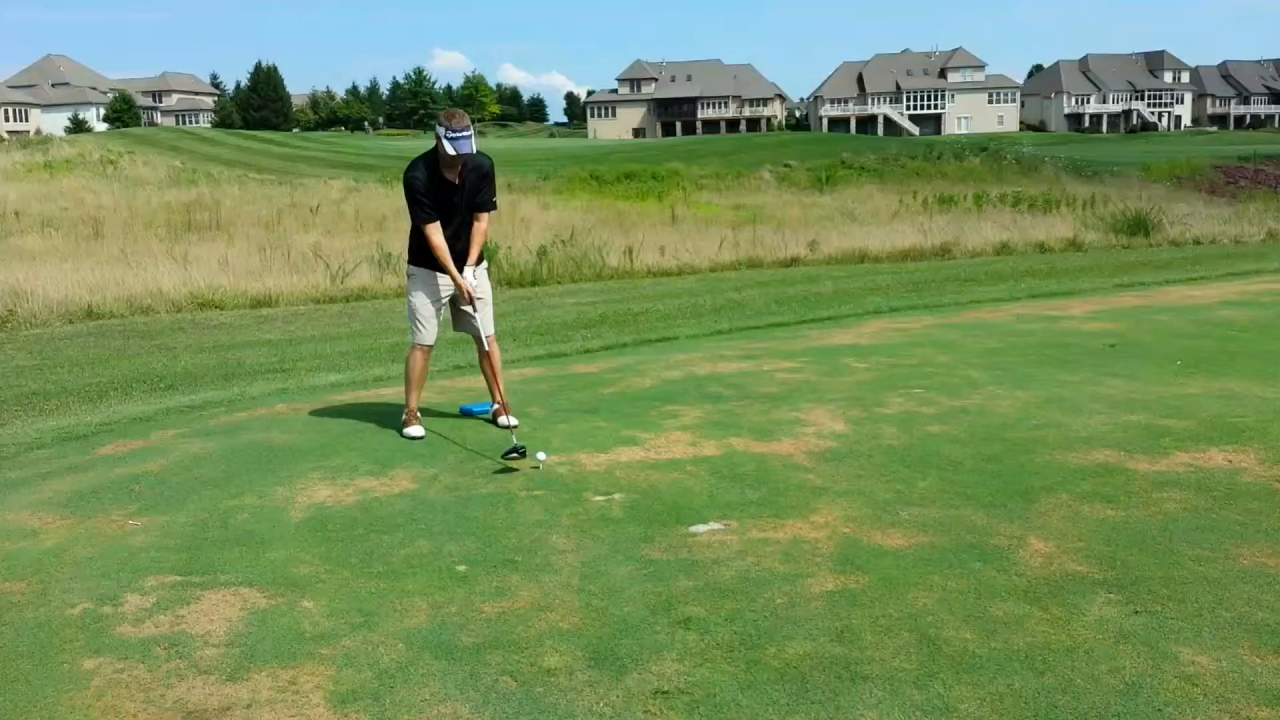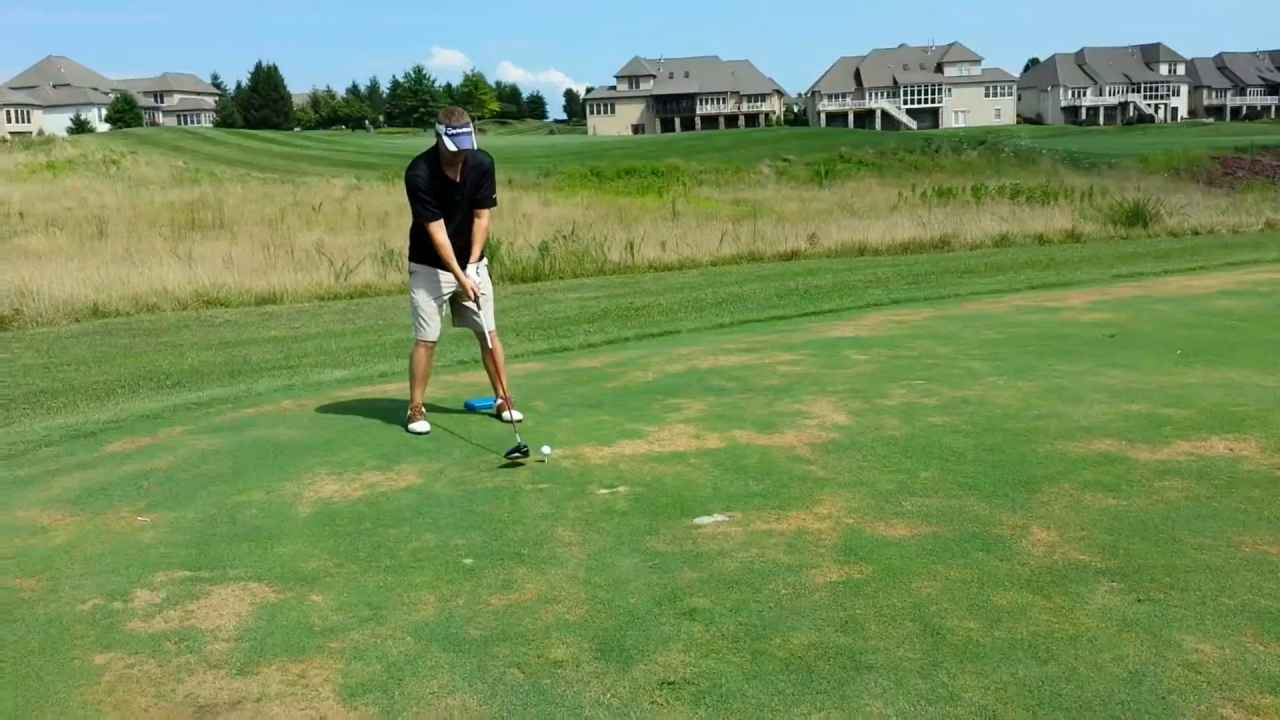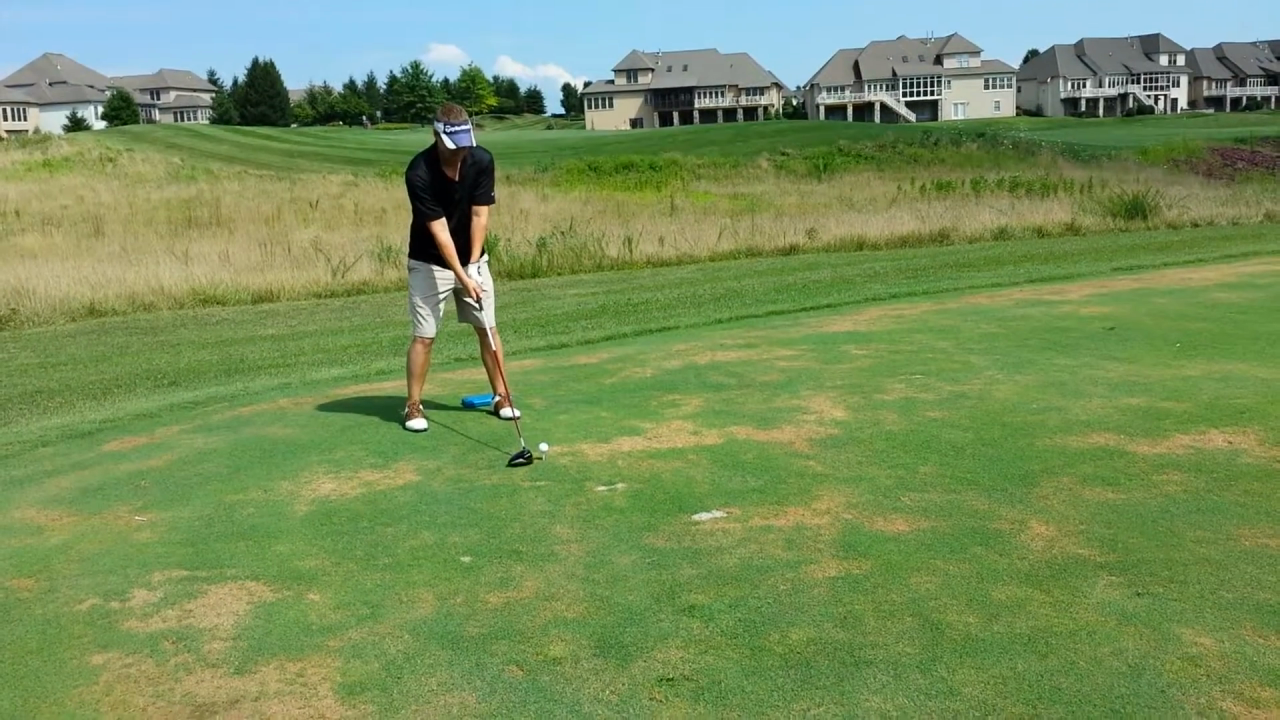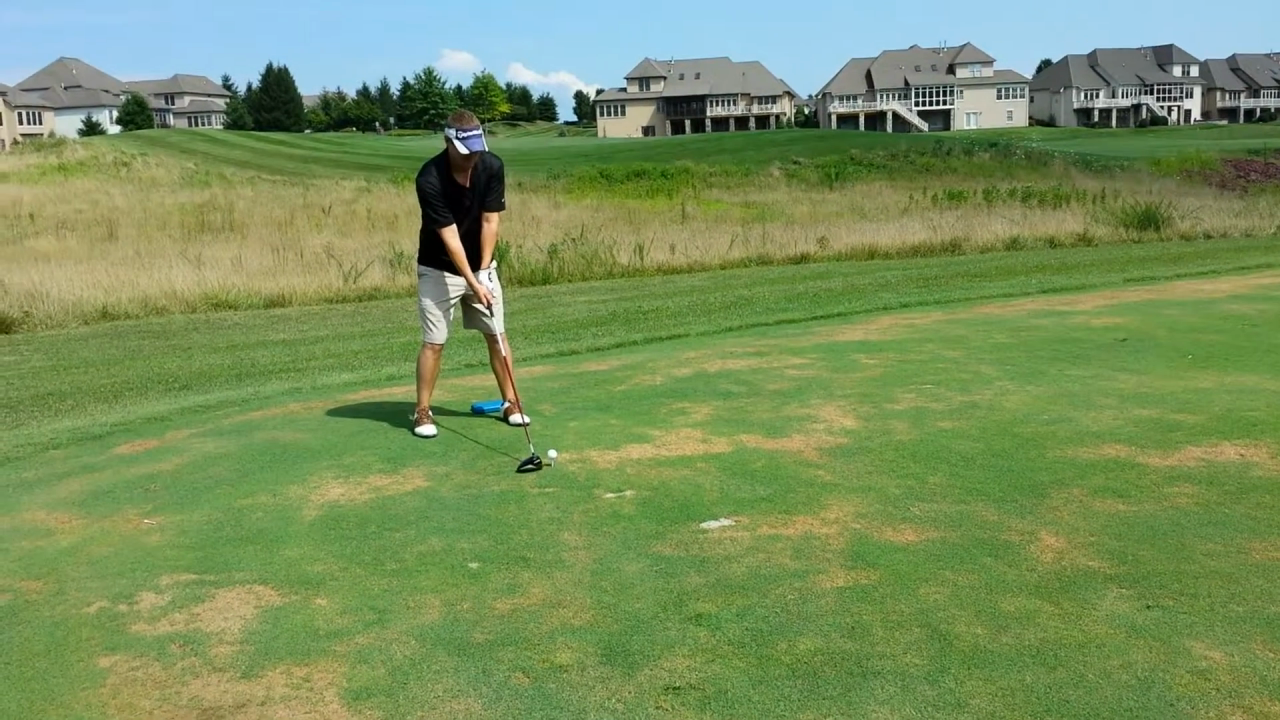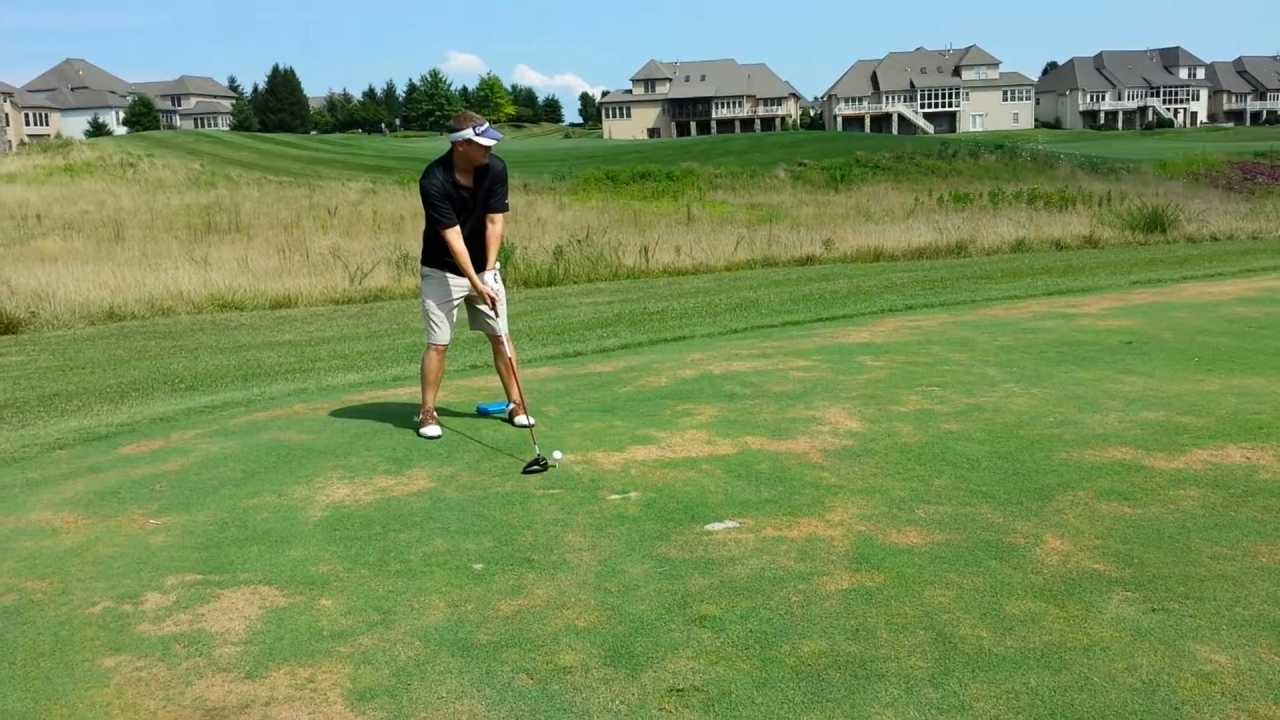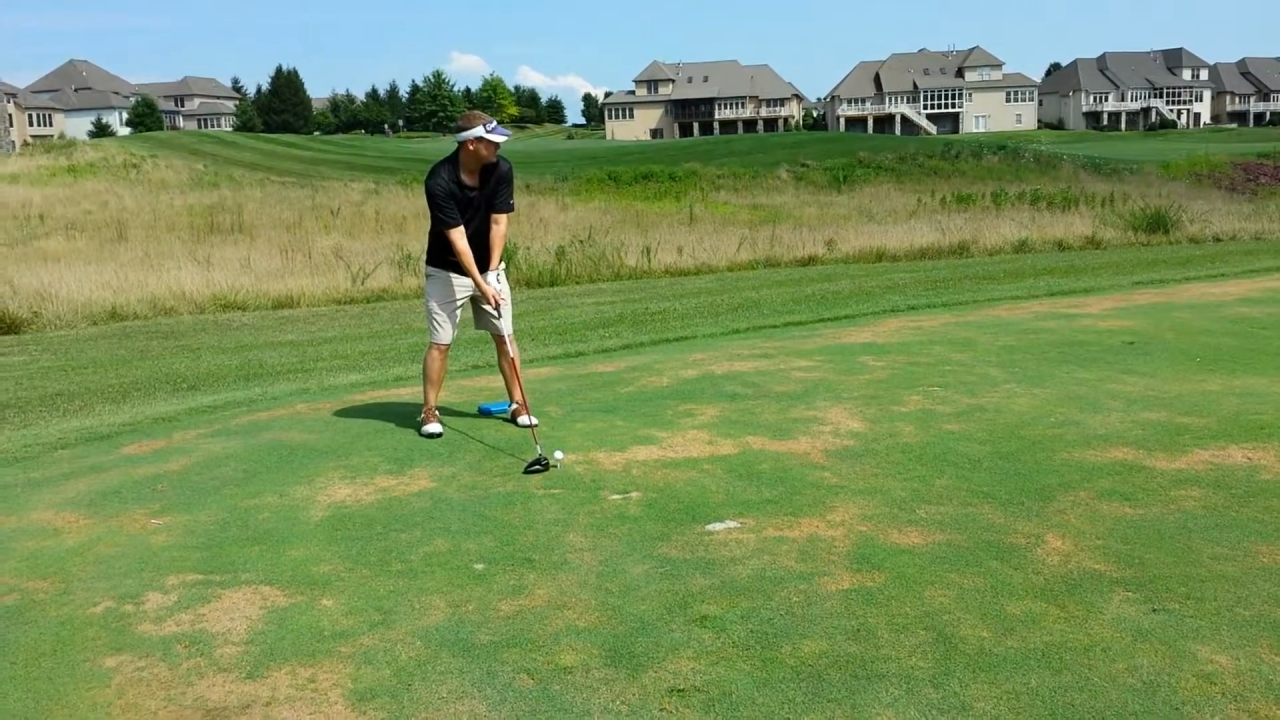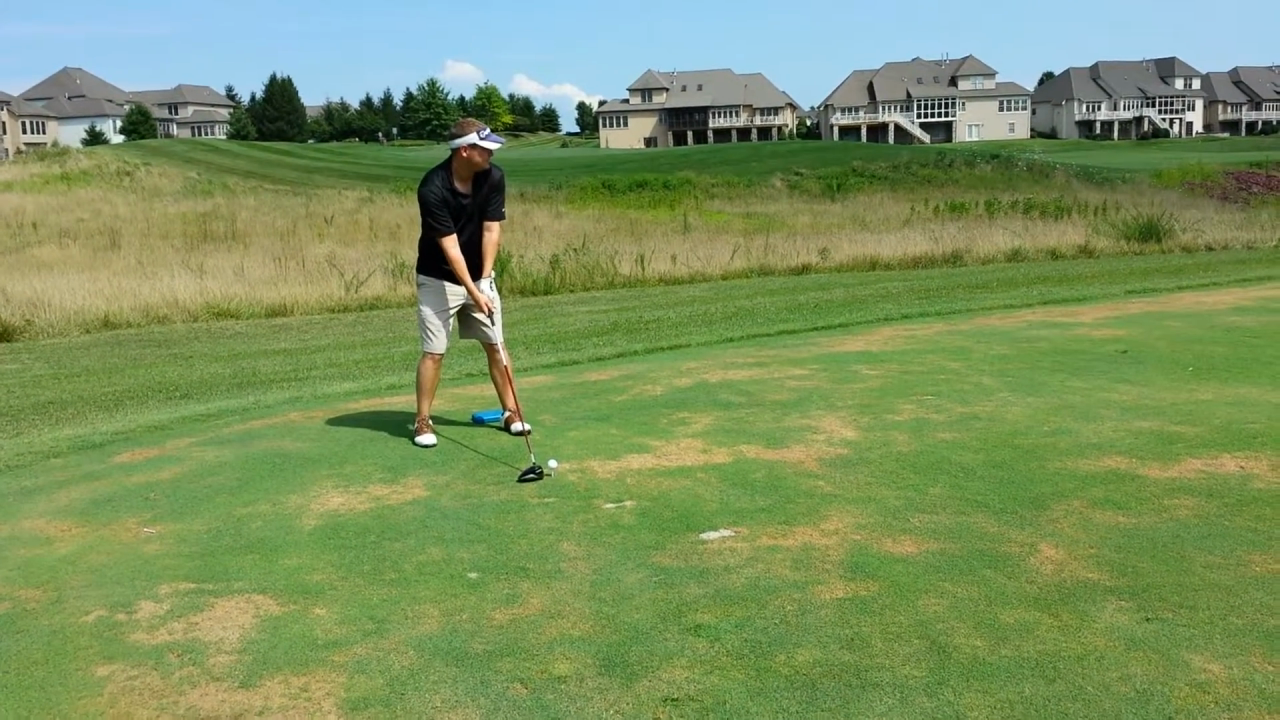
dt=0.4s
person 1, frame 1
left shoulder: (483, 166)
right shoulder: (417, 174)
left elbow: (482, 220)
right elbow: (433, 232)
left wrist: (470, 268)
right wrist: (455, 277)
left hip: (472, 265)
right hip: (429, 268)
left knee: (487, 336)
right knee: (423, 342)
left ankle: (499, 405)
right ankle: (411, 412)
person 1, frame 2
left shoulder: (482, 163)
right shoulder: (419, 173)
left elbow: (481, 217)
right elbow: (436, 231)
left wrist: (473, 266)
right wrist: (459, 276)
left hip: (472, 262)
right hip: (429, 266)
left knee: (488, 332)
right knee: (426, 339)
left ankle: (502, 399)
right ankle: (416, 408)
person 1, frame 3
left shoulder: (482, 160)
right shoulder: (419, 172)
left elbow: (479, 215)
right elbow: (438, 230)
left wrist: (474, 264)
right wrist: (461, 277)
left hip: (472, 259)
right hip: (429, 262)
left knee: (487, 328)
right knee: (424, 335)
left ankle: (501, 396)
right ankle: (413, 405)
person 1, frame 4
left shoulder: (493, 166)
right shoulder: (429, 179)
left elbow: (490, 221)
right elbow: (450, 236)
left wrist: (485, 269)
right wrist: (472, 283)
left hip: (481, 265)
right hip: (439, 269)
left knee: (497, 334)
right knee: (434, 342)
left ankle: (510, 403)
right ankle: (422, 411)
person 1, frame 5
left shoulder: (496, 168)
right shoulder: (434, 181)
left elbow: (494, 221)
right elbow: (453, 237)
left wrist: (489, 271)
right wrist: (476, 283)
left hip: (484, 268)
right hip: (442, 270)
left knee: (500, 336)
right knee: (438, 342)
left ankle: (515, 404)
right ankle: (428, 412)
person 1, frame 6
left shoulder: (502, 169)
right shoulder: (439, 180)
left elbow: (499, 223)
right elbow: (457, 238)
left wrist: (493, 271)
right wrist: (479, 284)
left hip: (489, 267)
right hip: (446, 270)
left knee: (505, 336)
right knee: (440, 342)
left ankle: (517, 404)
right ankle: (429, 411)
person 1, frame 7
left shoulder: (493, 177)
right shoulder: (432, 188)
left elbow: (491, 229)
right elbow: (450, 246)
left wrist: (485, 279)
right wrist: (472, 291)
left hip: (479, 276)
right hip: (438, 278)
left knee: (495, 344)
right knee: (434, 351)
left ankle: (510, 412)
right ankle: (423, 420)
